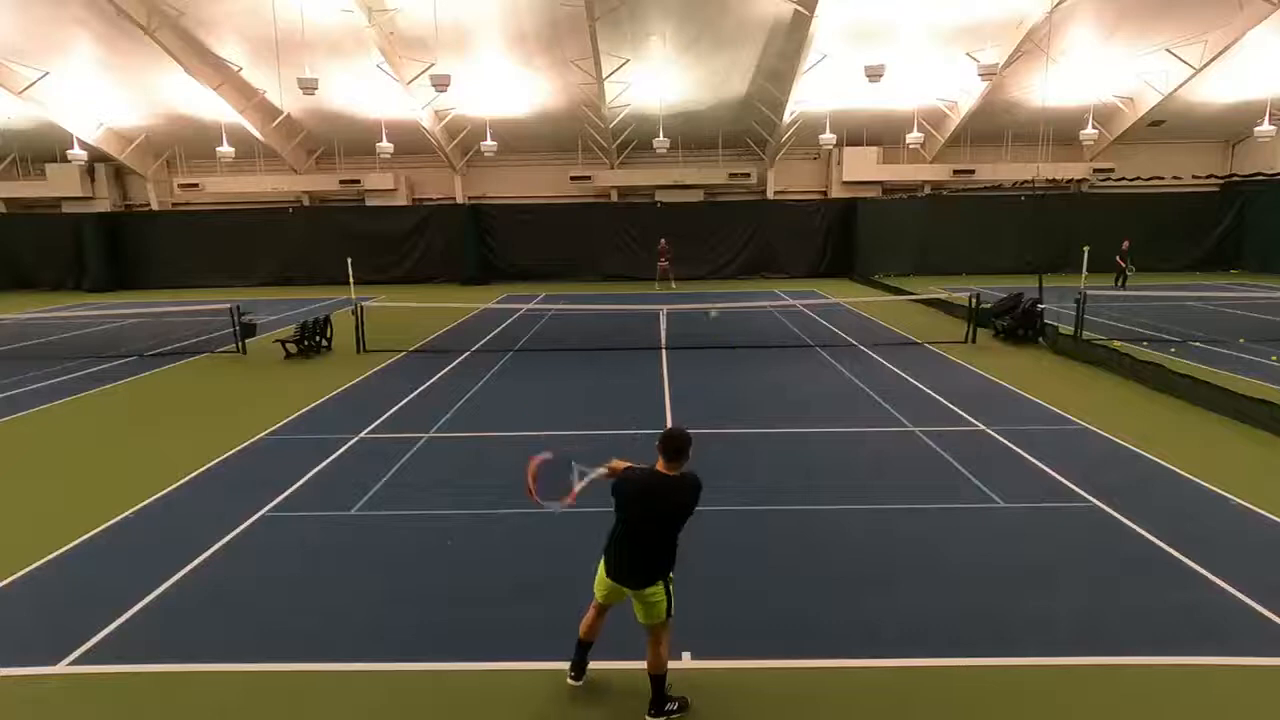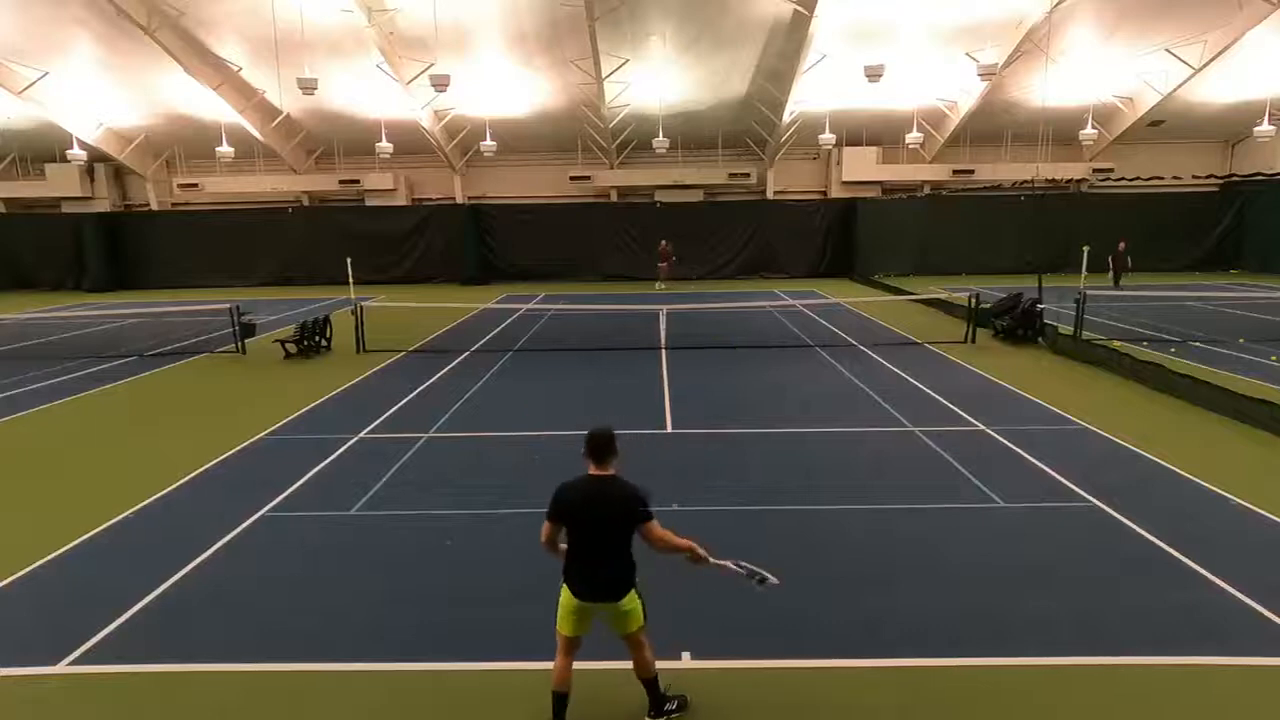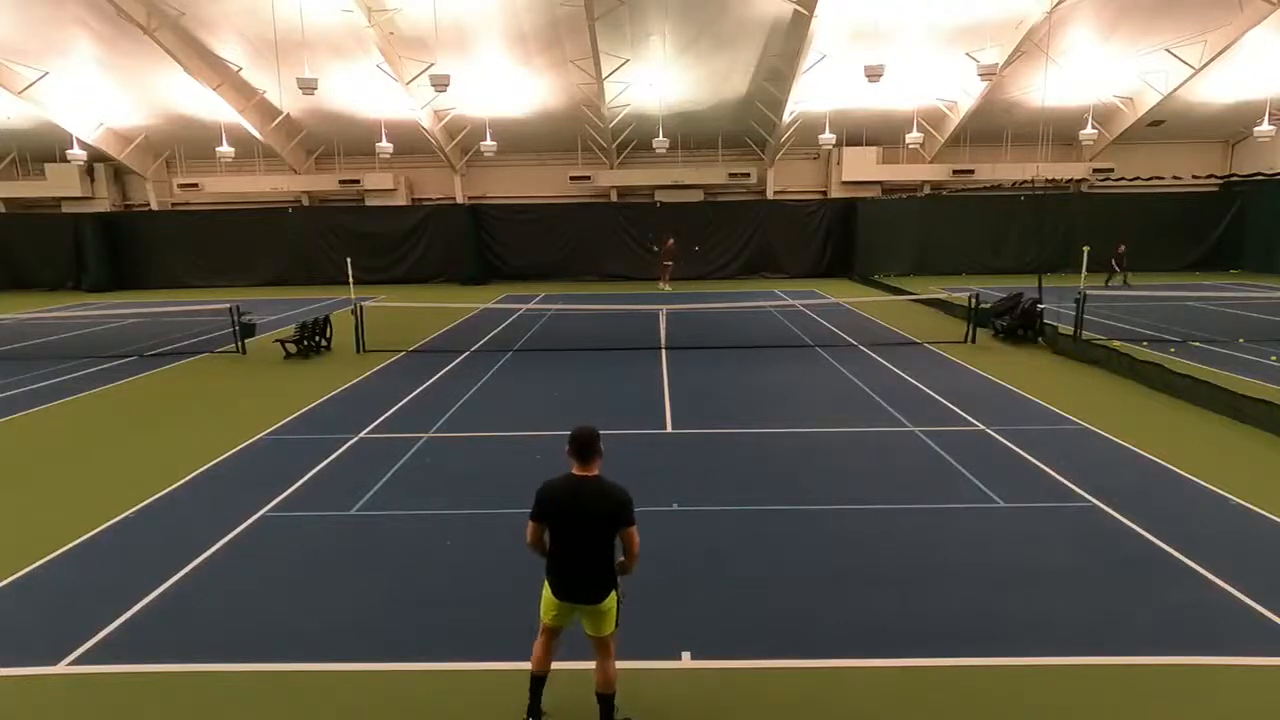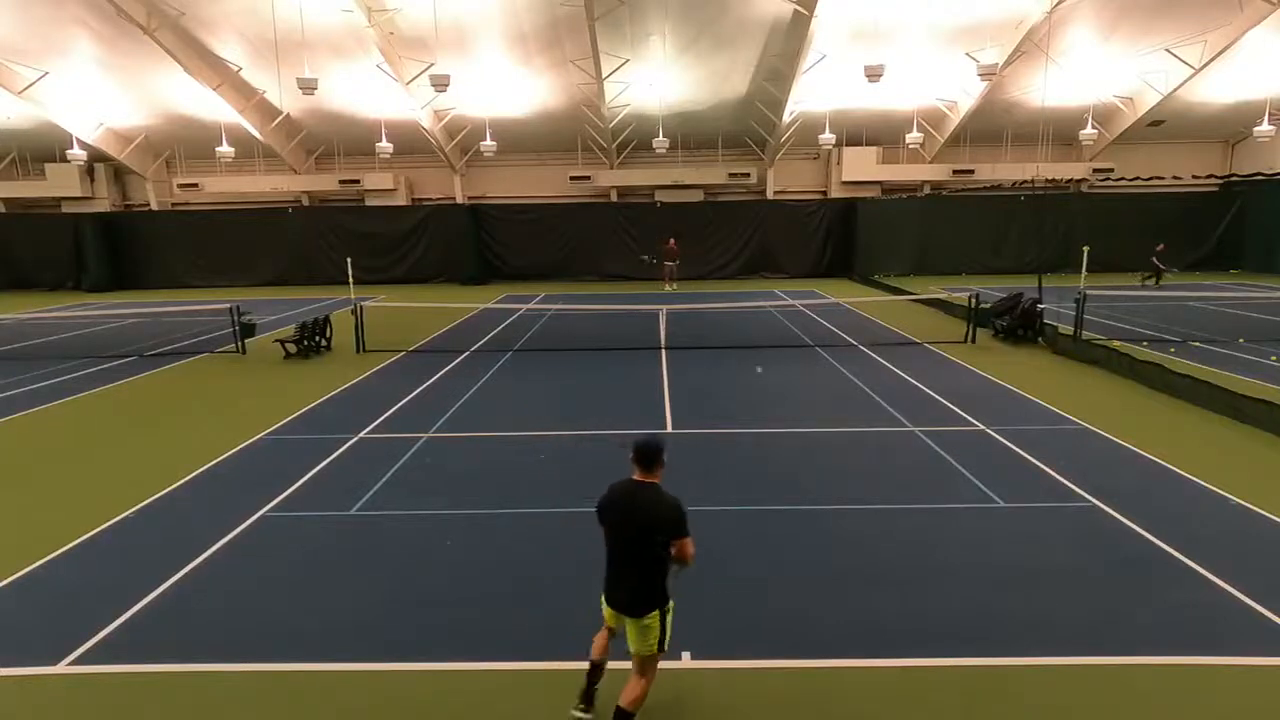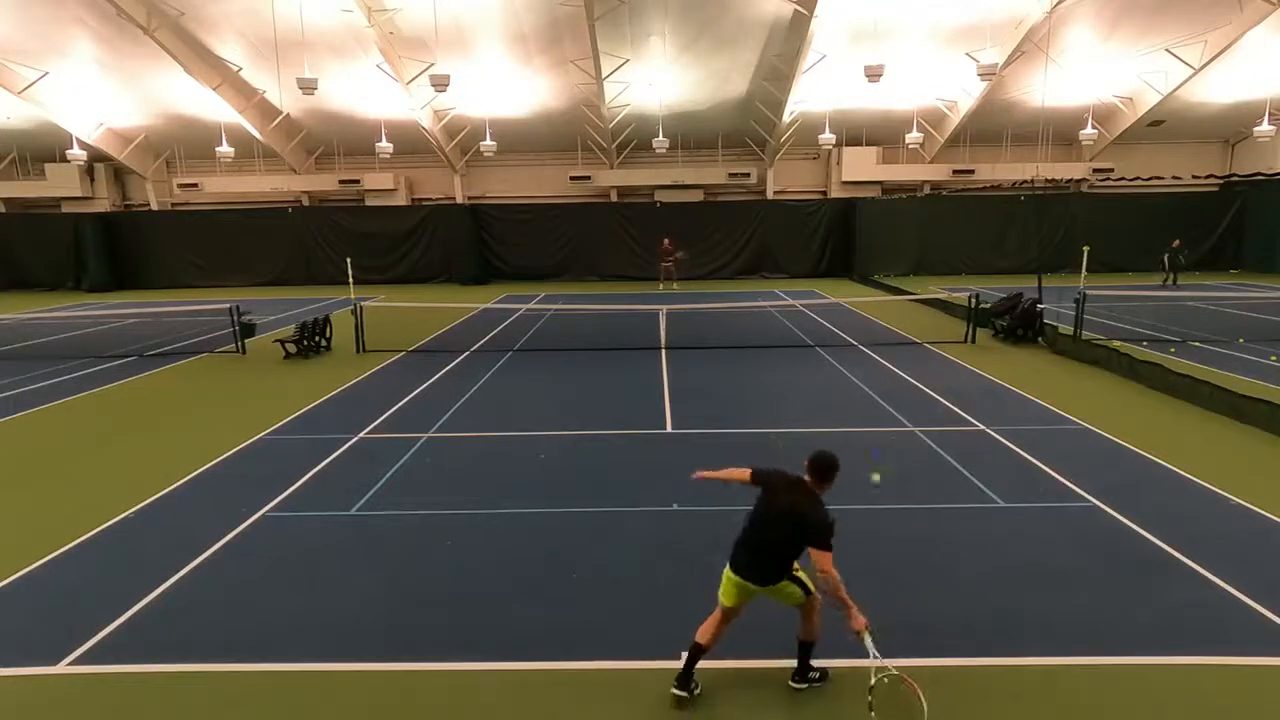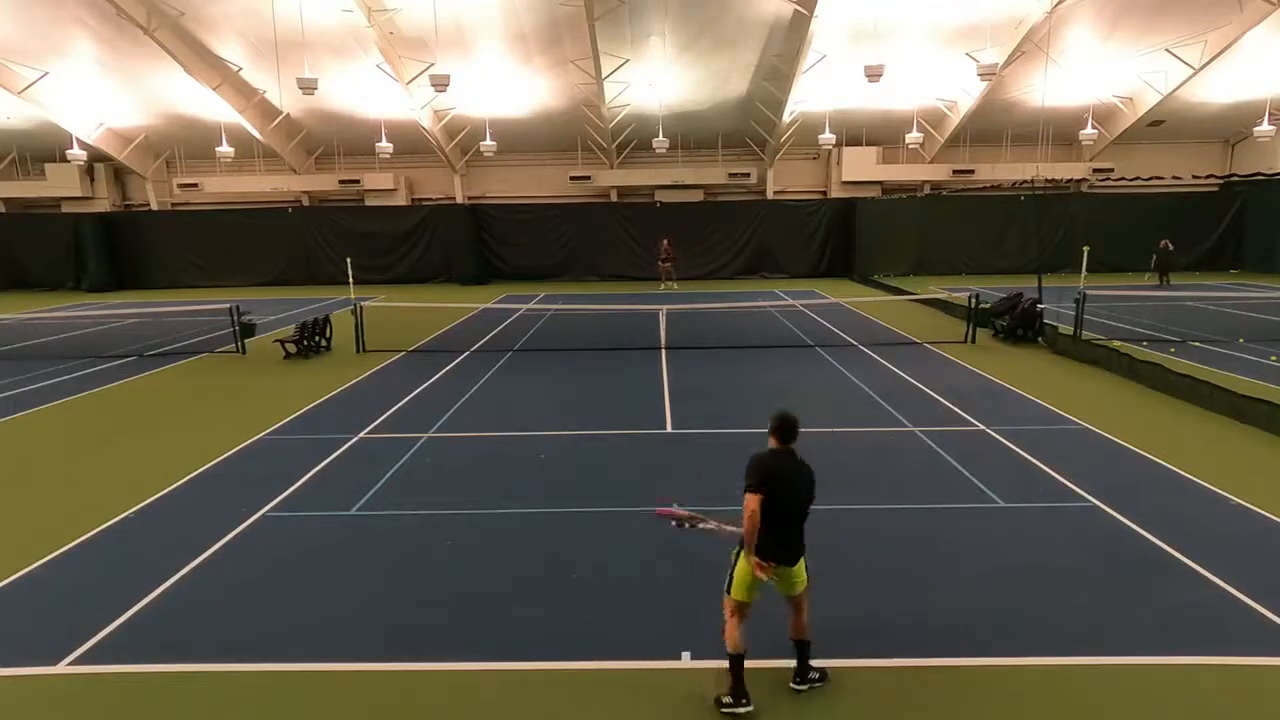
dt=0.7s
person 1, frame 1
left shoulder: (628, 479)
right shoulder: (691, 487)
left hip: (613, 565)
right hip: (651, 577)
left knee: (598, 608)
right knee: (658, 638)
left ankle: (577, 667)
person 1, frame 2
left shoulder: (566, 493)
right shoulder: (632, 495)
left elbow: (547, 540)
right elbow: (658, 540)
right wrist: (692, 548)
left hip: (576, 588)
right hip: (618, 588)
left knee: (565, 654)
right knee: (638, 646)
person 1, frame 3
left shoulder: (548, 491)
right shoulder: (616, 495)
left elbow: (533, 540)
right elbow: (632, 547)
right wrist: (627, 565)
left hip: (559, 584)
right hip: (600, 588)
left knee: (546, 638)
right knee: (605, 654)
person 1, frame 4
left shoulder: (610, 495)
right shoulder: (670, 507)
right elbow: (686, 557)
left hip: (613, 592)
right hip: (648, 602)
left knee: (607, 632)
right knee: (643, 673)
person 1, frame 5
left shoulder: (777, 479)
right shoulder: (819, 518)
left elbow: (740, 475)
right elbow: (825, 571)
left wrist: (710, 474)
right wrist: (852, 612)
left hip: (738, 566)
right hip: (773, 577)
left knee: (721, 616)
right knee: (812, 605)
left ankle: (684, 680)
right ankle: (802, 672)
person 1, frame 6
left shoulder: (760, 463)
right shoulder: (806, 471)
left elbow: (752, 511)
left wrist: (749, 553)
left hip: (759, 554)
right hip: (792, 554)
left knee: (733, 615)
right knee: (798, 606)
left ankle: (738, 694)
right ankle: (803, 673)
